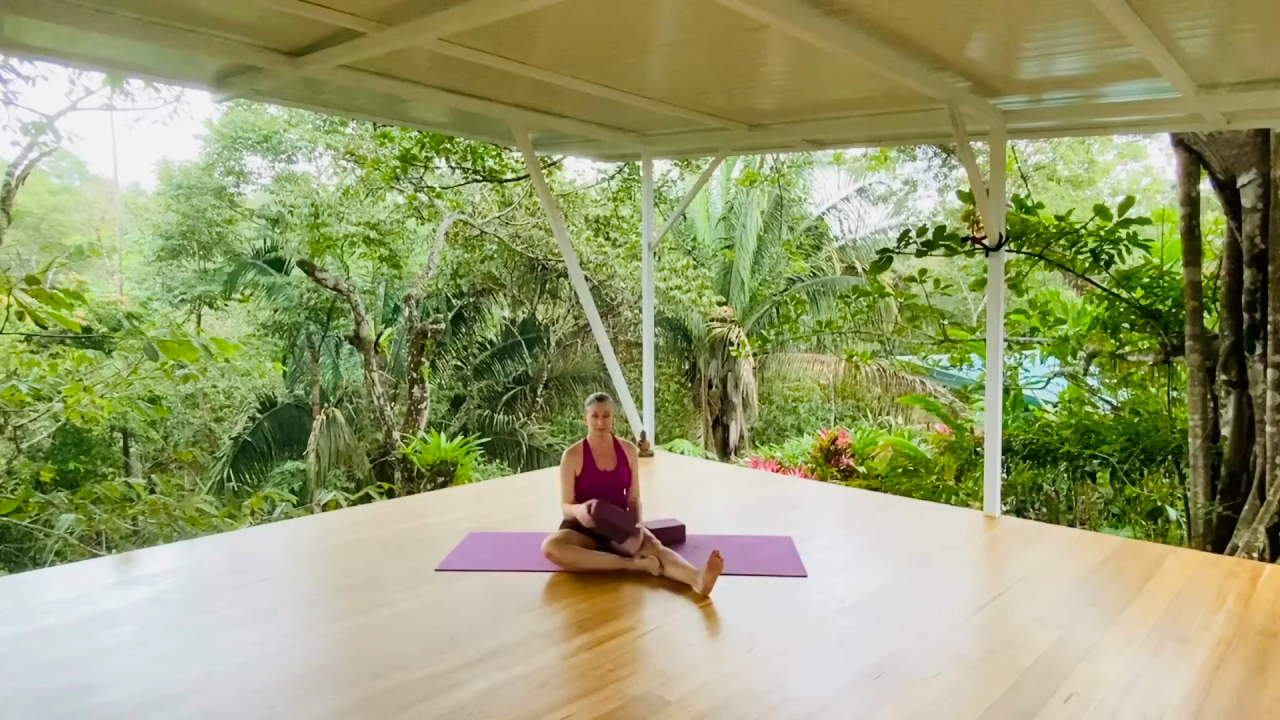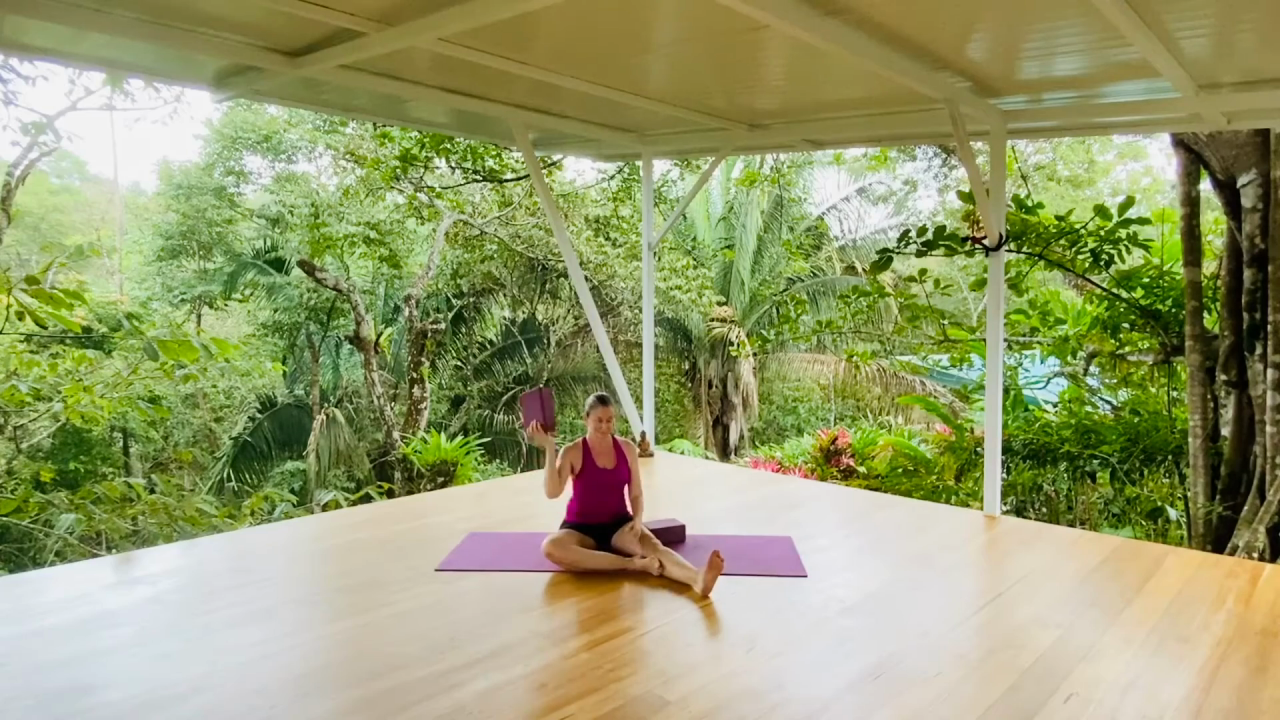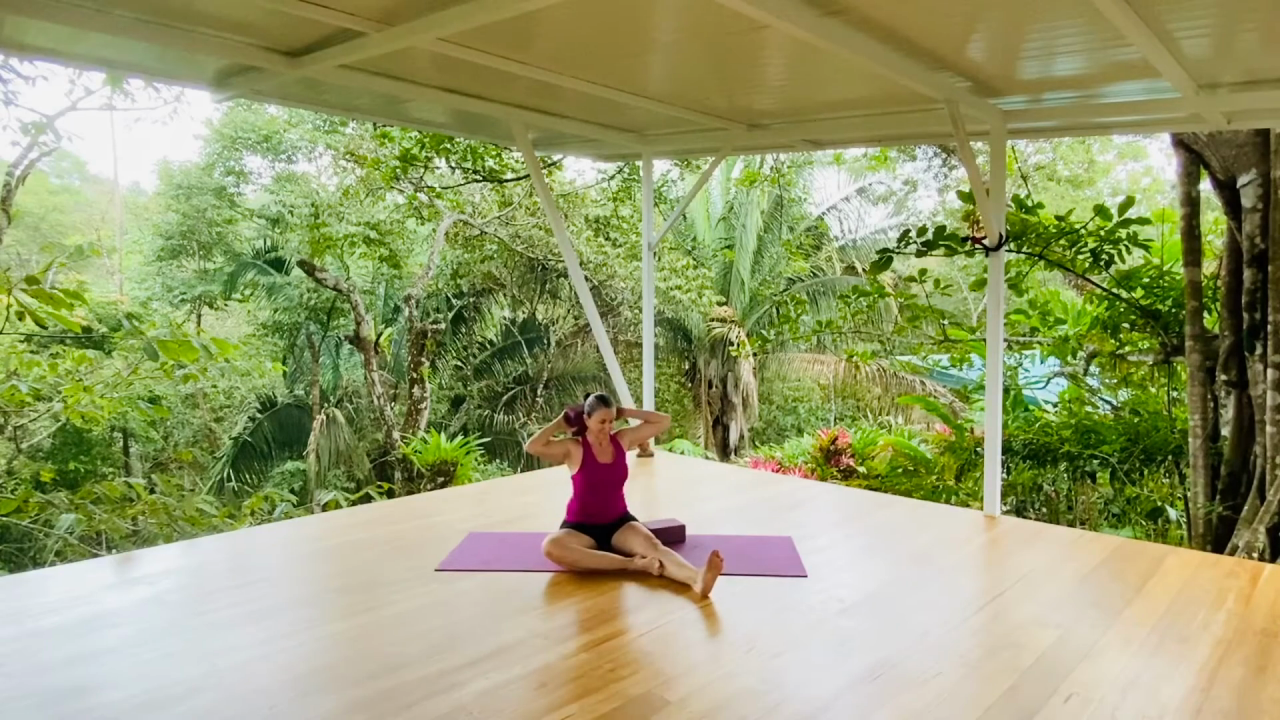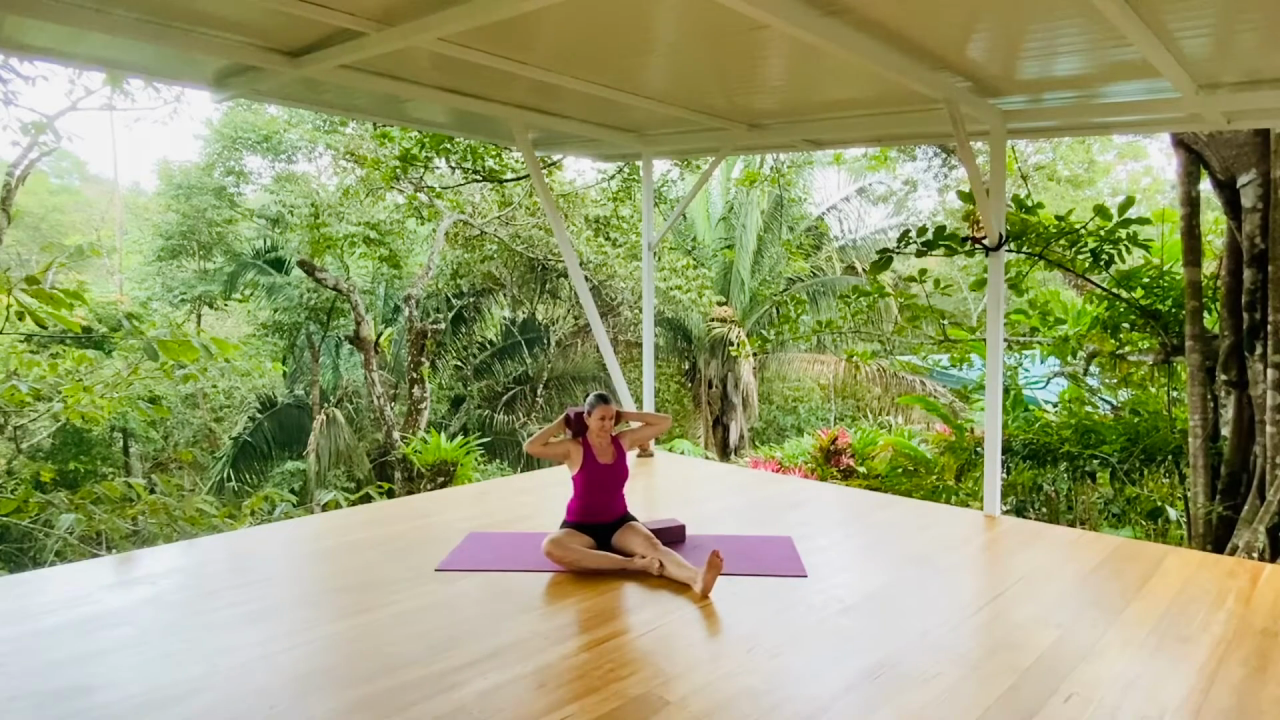
dt=1s
person 1, frame 1
left shoulder: (628, 450)
right shoulder: (573, 455)
left elbow: (633, 497)
right elbow: (565, 507)
right wrist: (578, 510)
right hip: (582, 529)
left knee: (651, 545)
right knee: (551, 547)
left ankle: (696, 580)
right ankle: (633, 564)
person 1, frame 2
left shoulder: (627, 448)
right shoulder: (572, 452)
left elbow: (636, 494)
right elbow: (552, 492)
left wrist: (637, 519)
right wrist: (549, 450)
left hip: (618, 523)
right hip: (581, 527)
left knee: (651, 545)
right knee: (551, 547)
left ankle: (696, 579)
right ankle: (633, 564)
person 1, frame 3
left shoulder: (622, 440)
right shoulder: (573, 448)
left elbow: (664, 421)
right elbow: (533, 446)
left wrist: (624, 412)
right wrist: (560, 423)
left hip: (619, 522)
right hip: (581, 527)
left knee: (652, 544)
right knee: (551, 547)
left ankle: (696, 578)
right ankle: (632, 563)
person 1, frame 4
left shoulder: (623, 440)
right shoulder: (574, 448)
left elbow: (665, 422)
right elbow: (531, 447)
left wrist: (625, 416)
right wrist: (560, 424)
left hip: (619, 522)
right hip: (581, 527)
left knee: (651, 544)
right knee: (551, 547)
left ankle: (696, 578)
right ankle: (632, 563)
